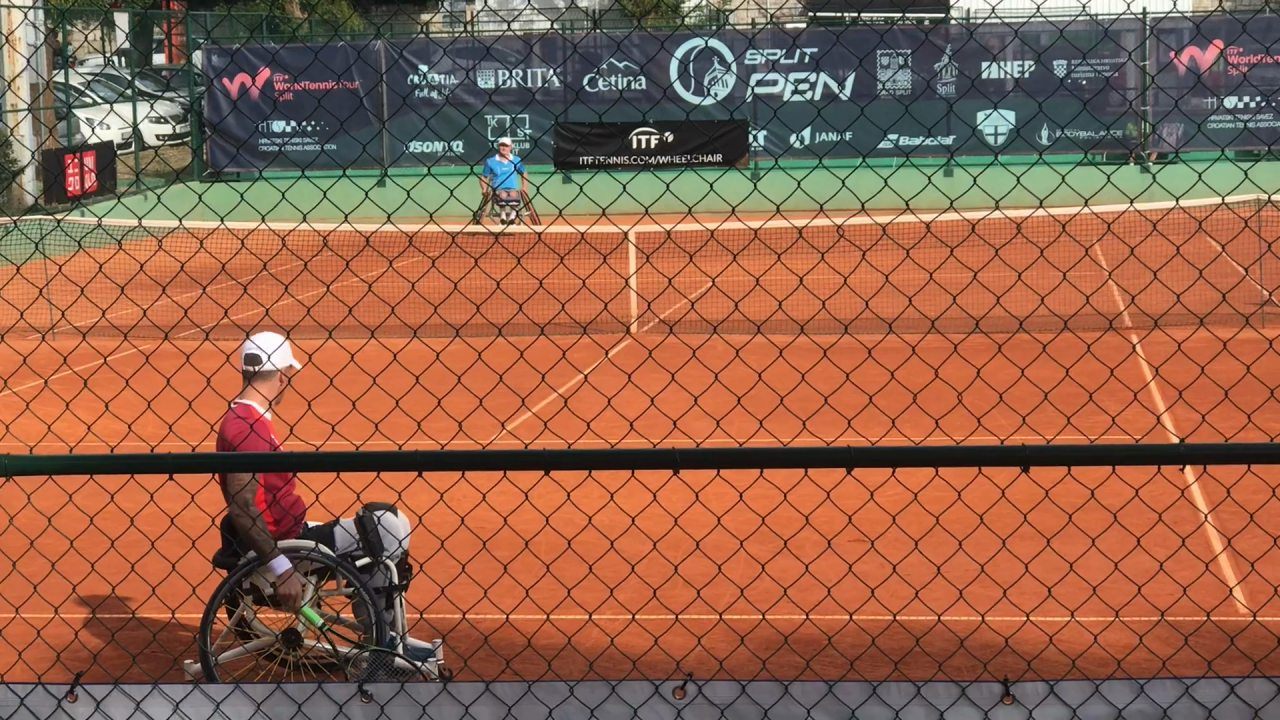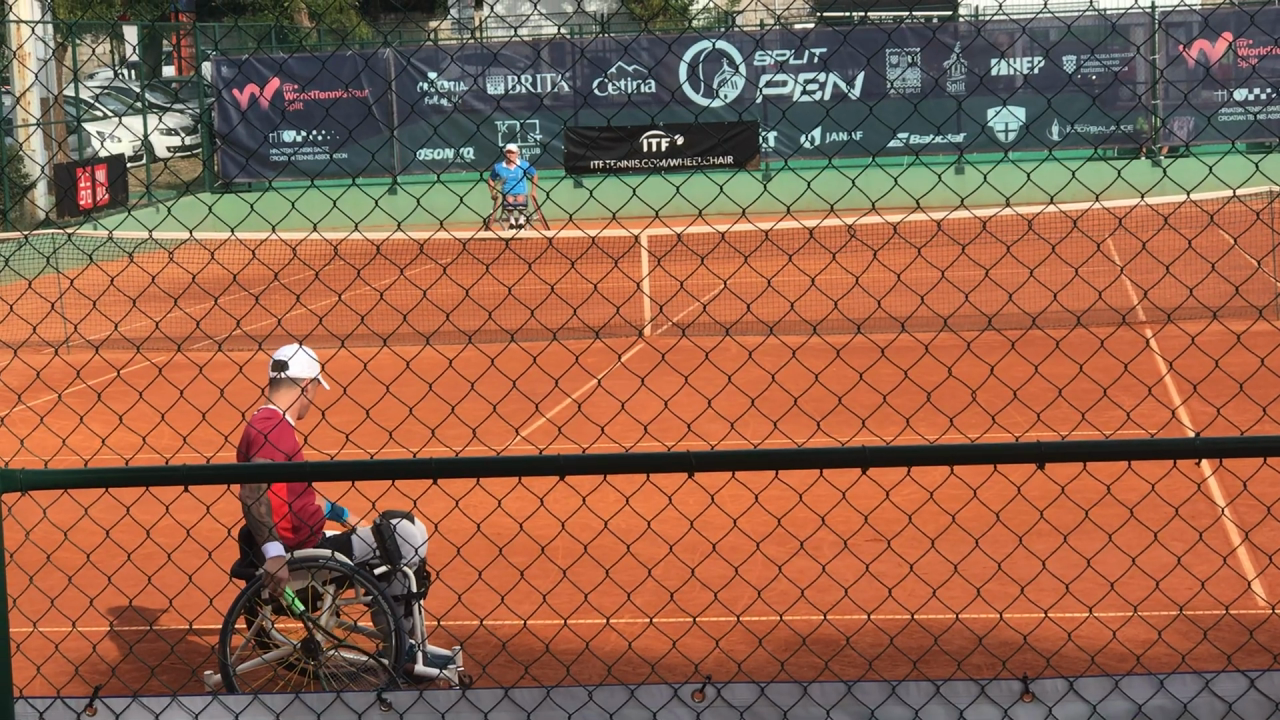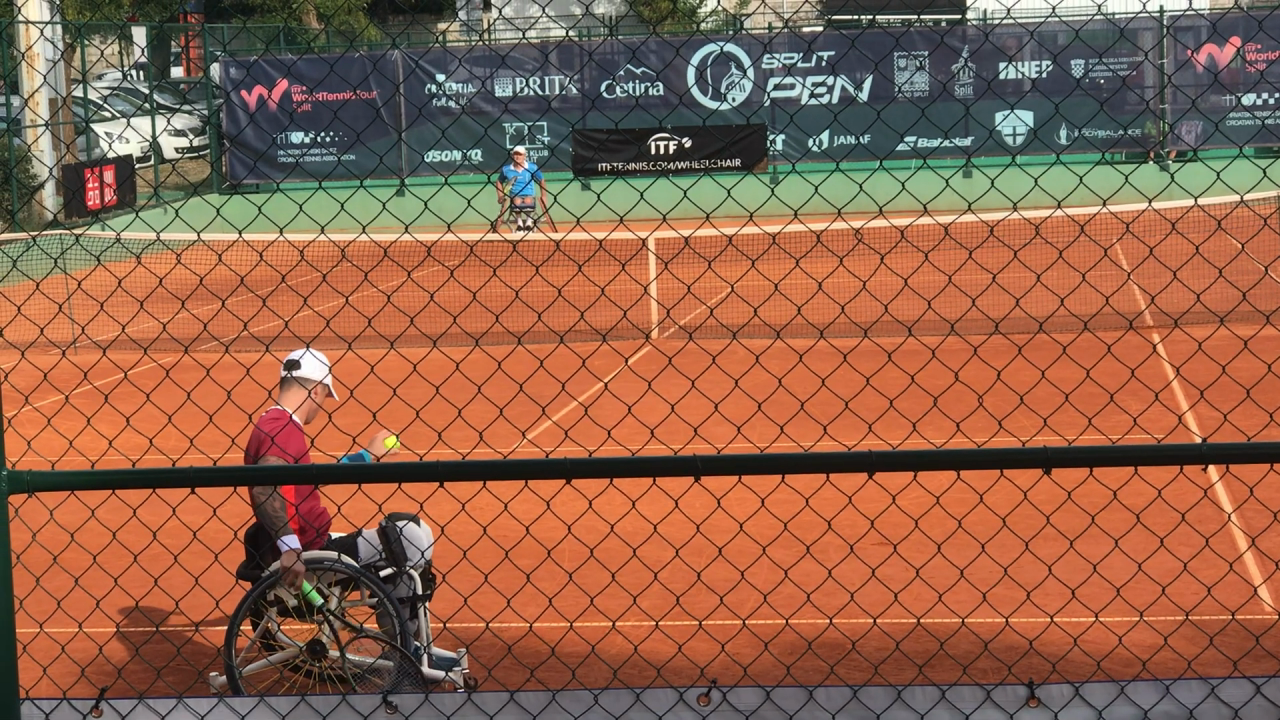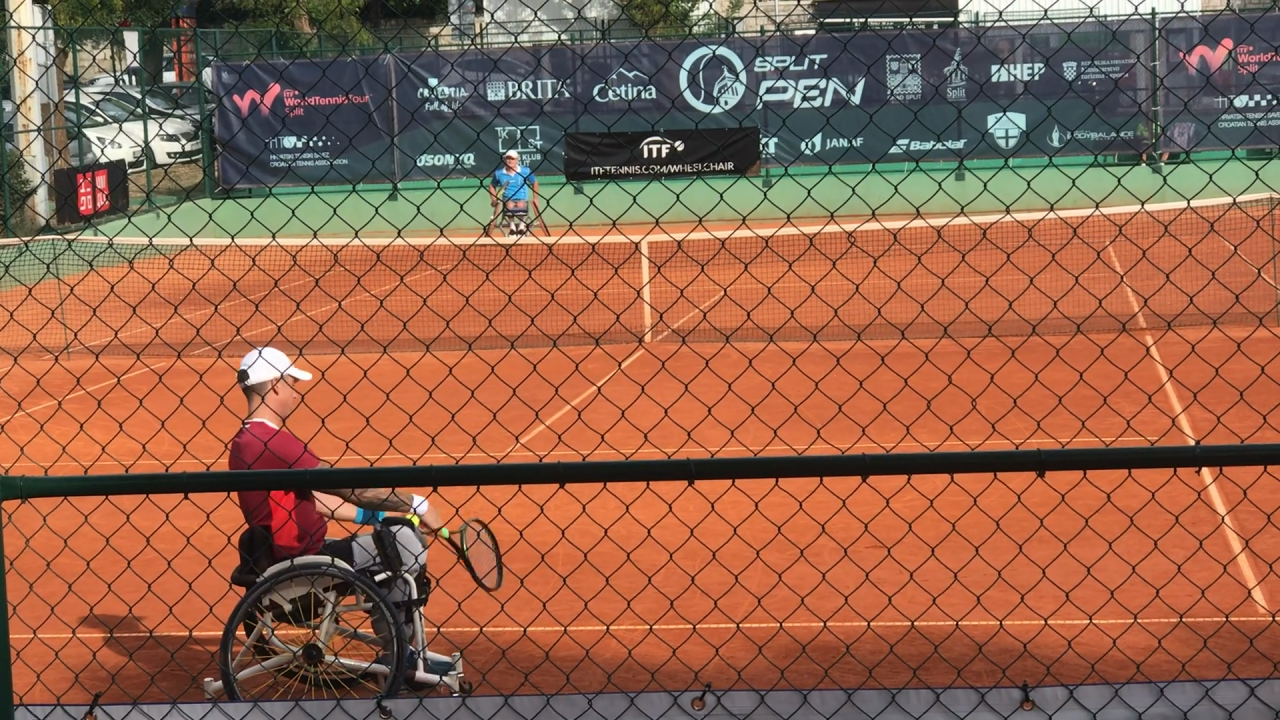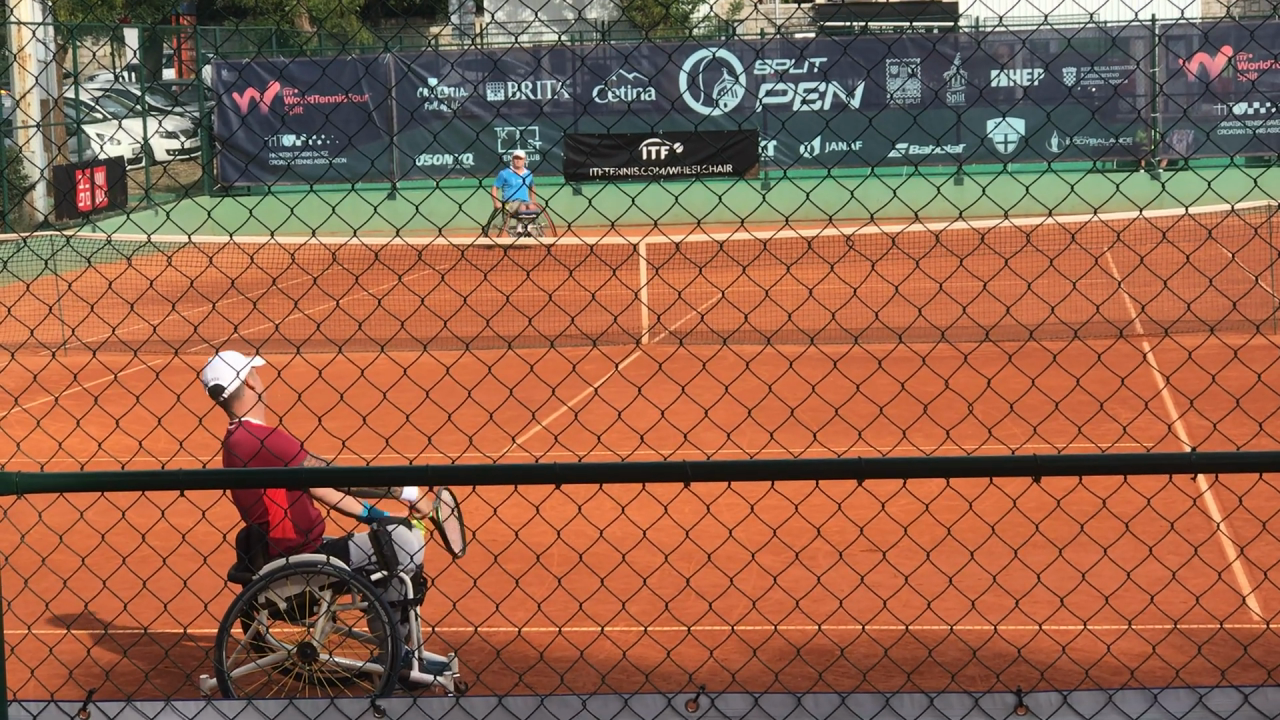
dt=1s
person 1, frame 1
left shoulder: (248, 418)
right shoulder: (247, 426)
right elbow: (242, 508)
right wrist: (282, 568)
left hip: (289, 533)
right hip: (282, 543)
left knee: (382, 521)
right knee: (389, 526)
person 1, frame 2
left shoulder: (268, 423)
right shoulder: (274, 427)
right elbow: (253, 493)
left wrist: (343, 516)
right wrist: (274, 553)
left hip: (301, 546)
right hip: (300, 553)
right knee: (408, 534)
person 1, frame 3
left shoulder: (277, 424)
right shoulder: (282, 427)
right elbow: (264, 490)
left wrist: (366, 456)
right wrist: (290, 546)
left hip: (309, 547)
right hip: (307, 554)
left knee: (404, 533)
right knee: (414, 535)
person 1, frame 4
left shoulder: (248, 440)
right shoulder: (271, 442)
left elbow: (313, 499)
right elbow: (349, 489)
left wrist: (375, 516)
right wrist: (417, 504)
left hip: (295, 556)
left knee: (395, 536)
right knee: (409, 539)
person 1, frame 5
left shoulder: (245, 436)
right shoulder: (259, 439)
left elbow: (319, 485)
left wrist: (377, 517)
right wrist: (407, 491)
left hip: (299, 551)
left knee: (396, 534)
right knee: (405, 539)
